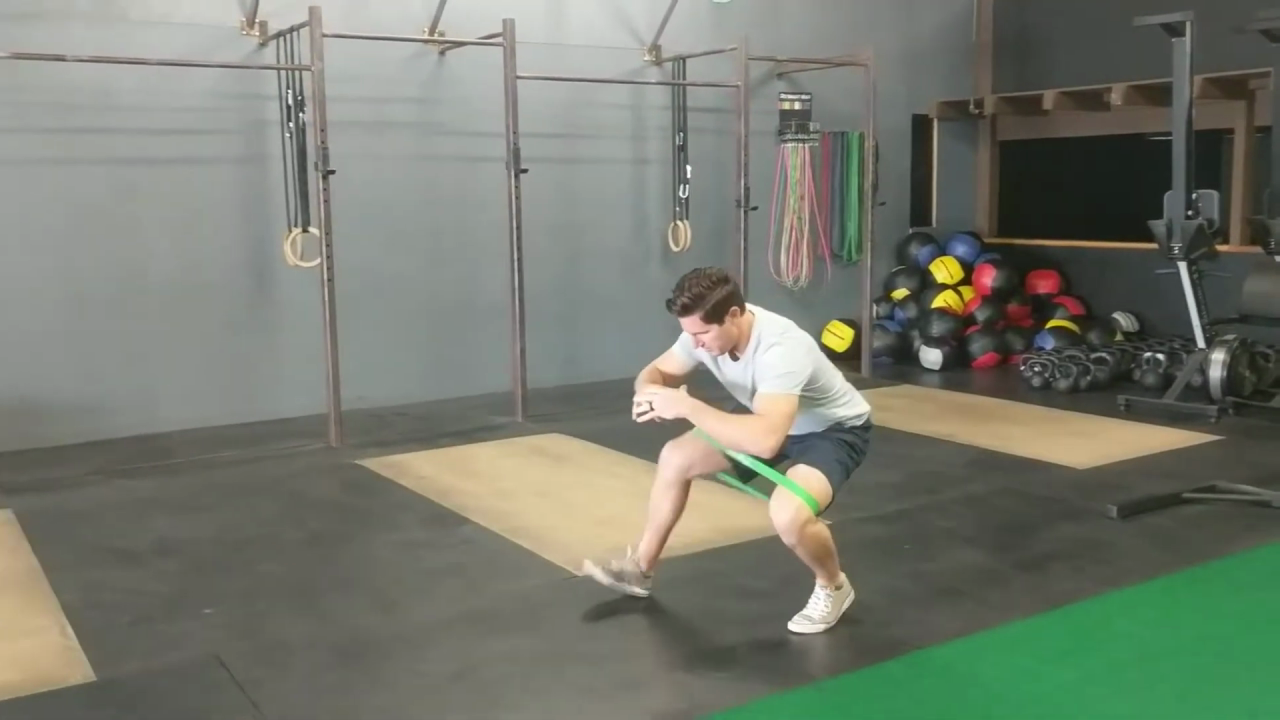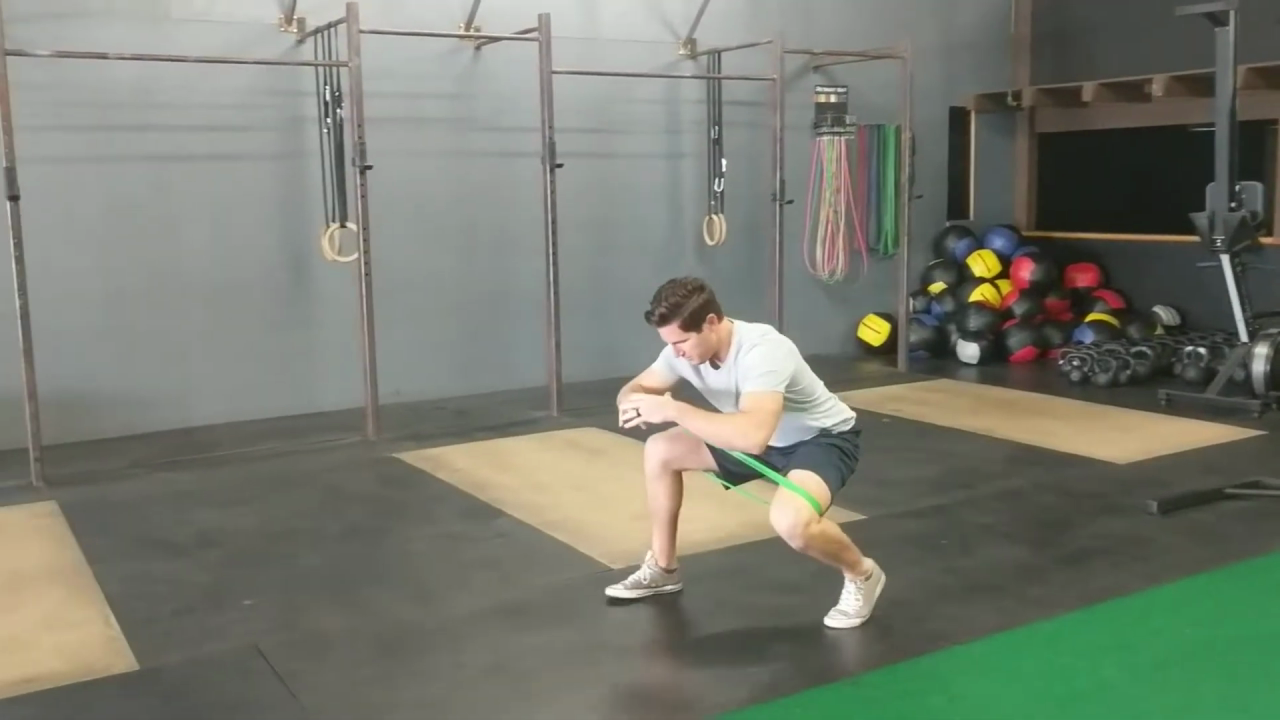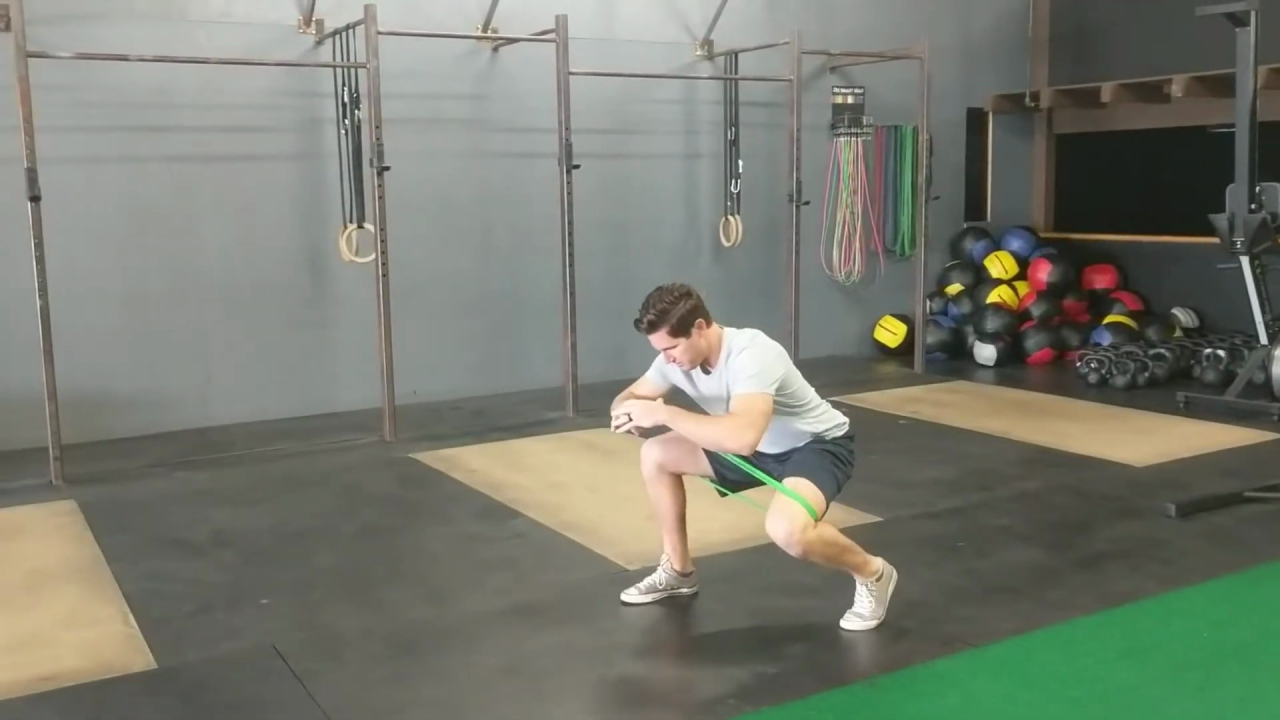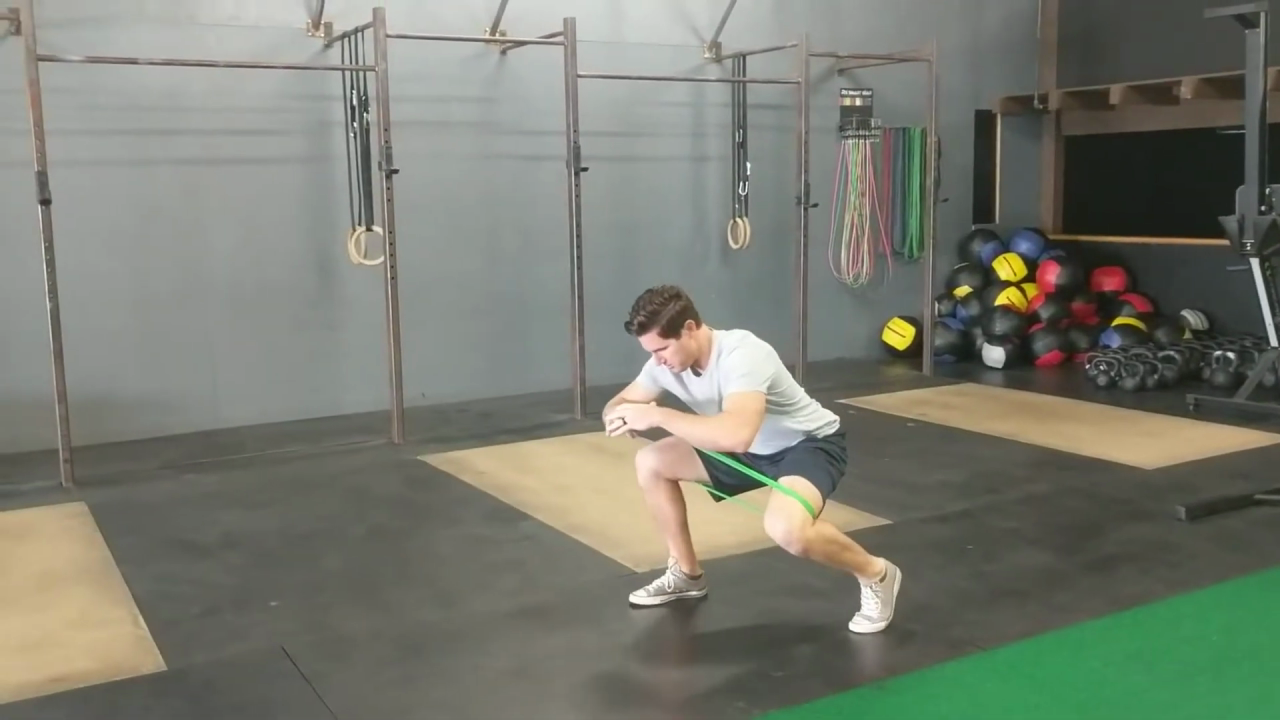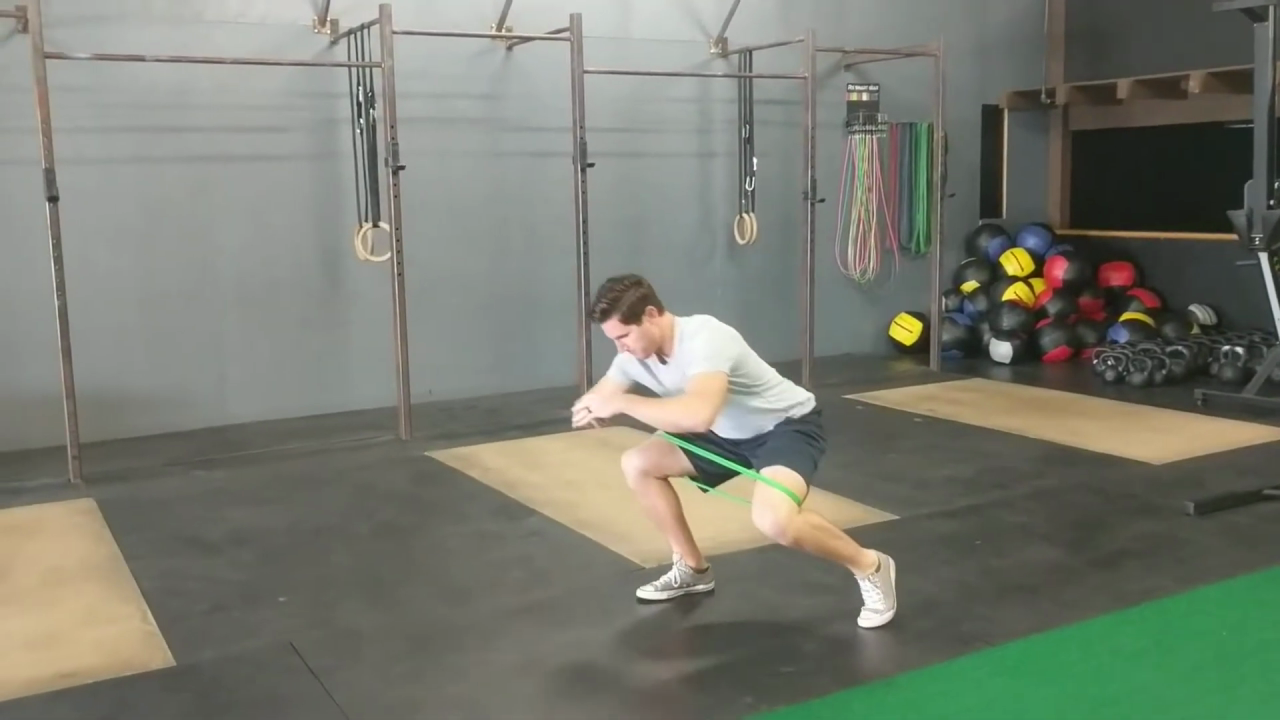
dt=0.4s
person 1, frame 1
left shoulder: (781, 349)
right shoulder: (709, 329)
left elbow: (764, 441)
right elbow: (657, 371)
left wrist: (686, 406)
right wrist: (650, 392)
left hip: (836, 429)
right hip: (775, 419)
left knee: (788, 514)
right knee: (676, 458)
left ankle: (833, 588)
right ankle: (639, 568)
person 1, frame 2
left shoulder: (762, 352)
right shoulder: (686, 347)
left elbow: (753, 437)
right elbow: (637, 387)
left wrist: (674, 410)
right wrist: (633, 403)
left hip: (824, 438)
right hip: (763, 437)
left knee: (789, 520)
right knee: (659, 451)
left ankle: (862, 576)
right ankle: (662, 567)
person 1, frame 3
left shoulder: (752, 356)
right shoulder: (678, 354)
left elbow: (743, 438)
right elbow: (629, 396)
left wrist: (664, 413)
right wrist: (627, 411)
left hip: (819, 444)
right hip: (761, 446)
left knee: (786, 529)
right knee: (656, 454)
left ankle: (872, 575)
right ankle: (677, 569)
person 1, frame 4
left shoulder: (742, 356)
right shoulder: (667, 361)
left elbow: (737, 435)
right elbow: (619, 403)
left wrist: (657, 415)
right wrist: (619, 417)
left hip: (811, 443)
right hip: (753, 449)
left knee: (785, 527)
right knee: (650, 462)
left ankle: (876, 575)
right ankle: (685, 572)
person 1, frame 5
left shoulder: (705, 340)
right shoulder: (636, 353)
left elbow: (698, 416)
right elbow: (597, 398)
left wrist: (622, 403)
right wrist: (591, 410)
left hip: (789, 425)
right hip: (730, 433)
left knee: (773, 519)
right knee: (637, 464)
left ankle: (870, 567)
right ankle: (691, 567)
